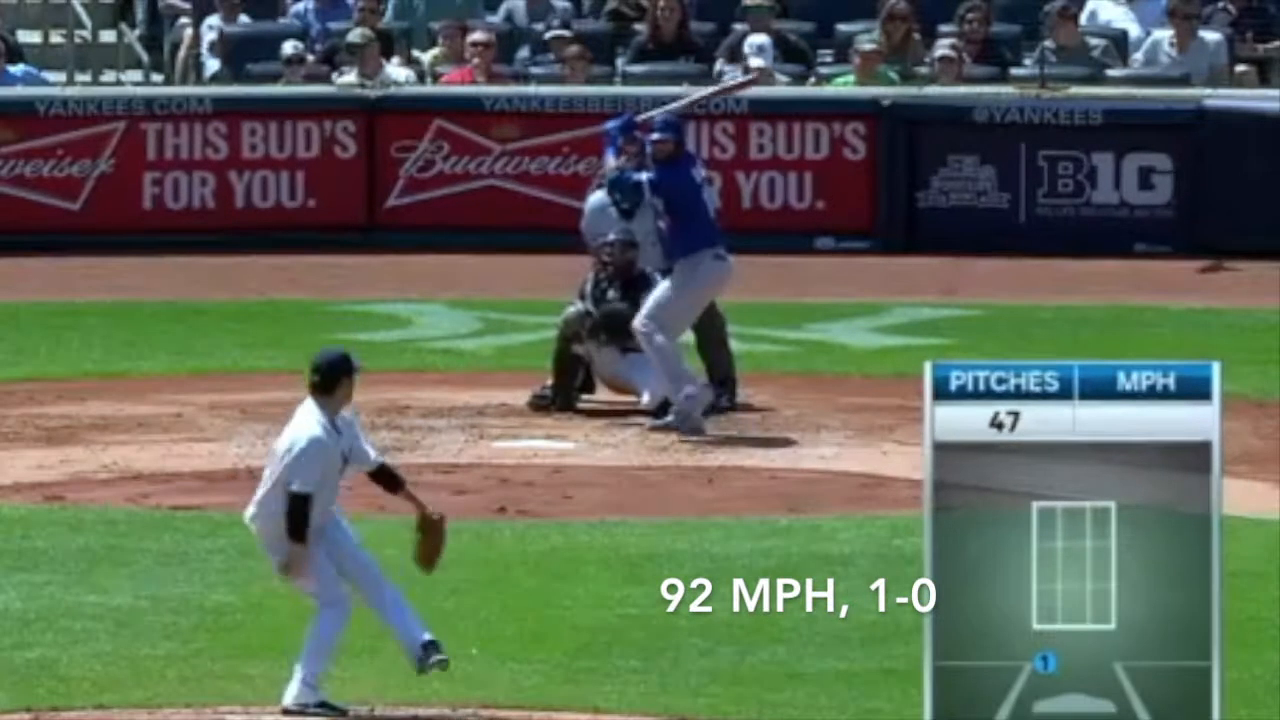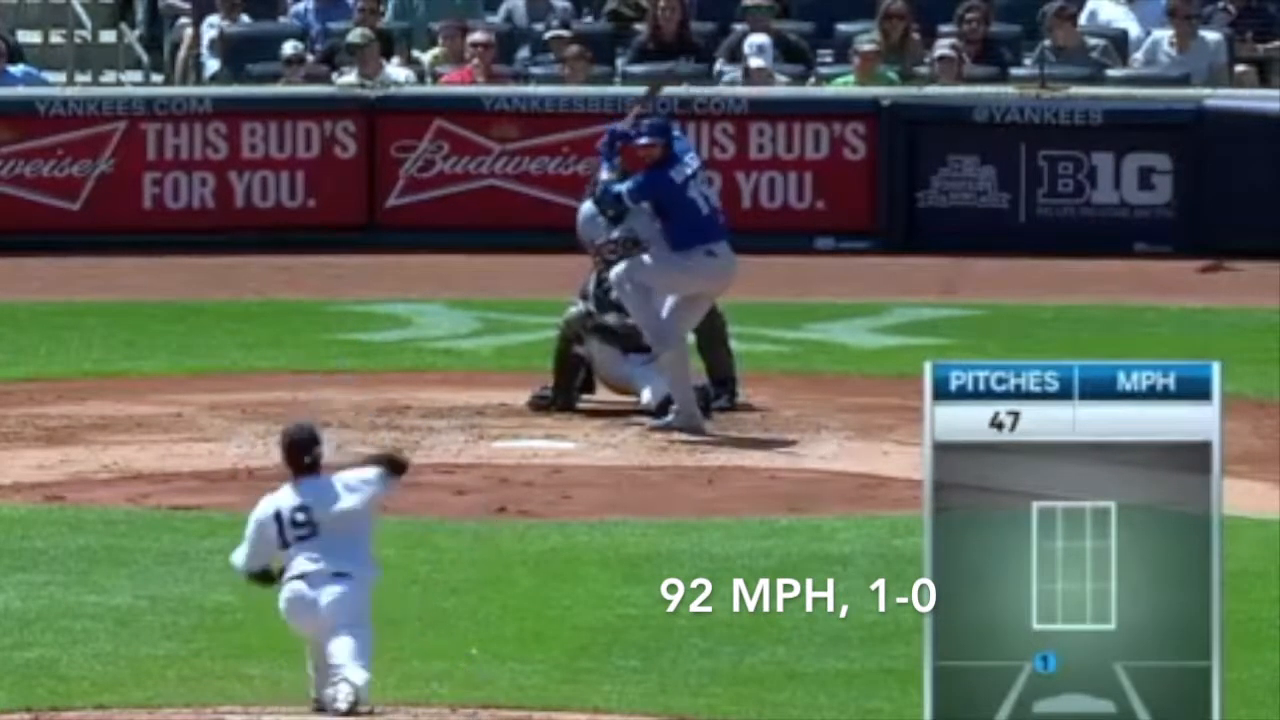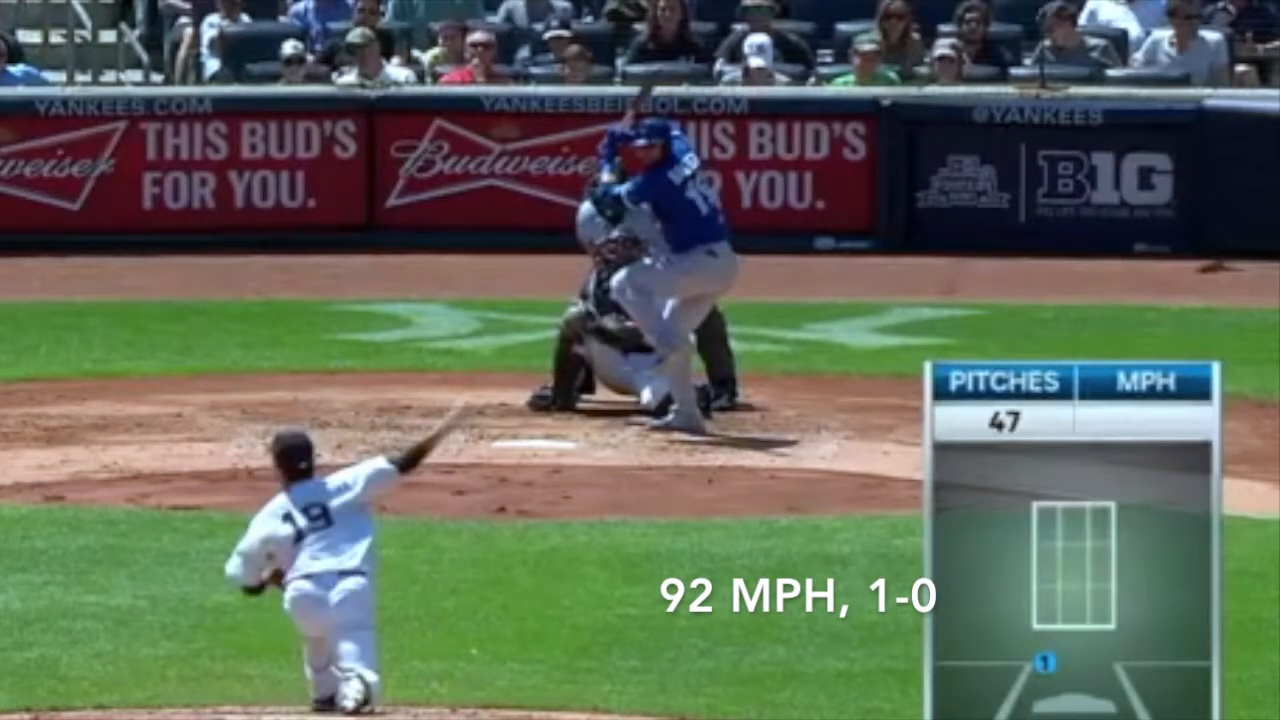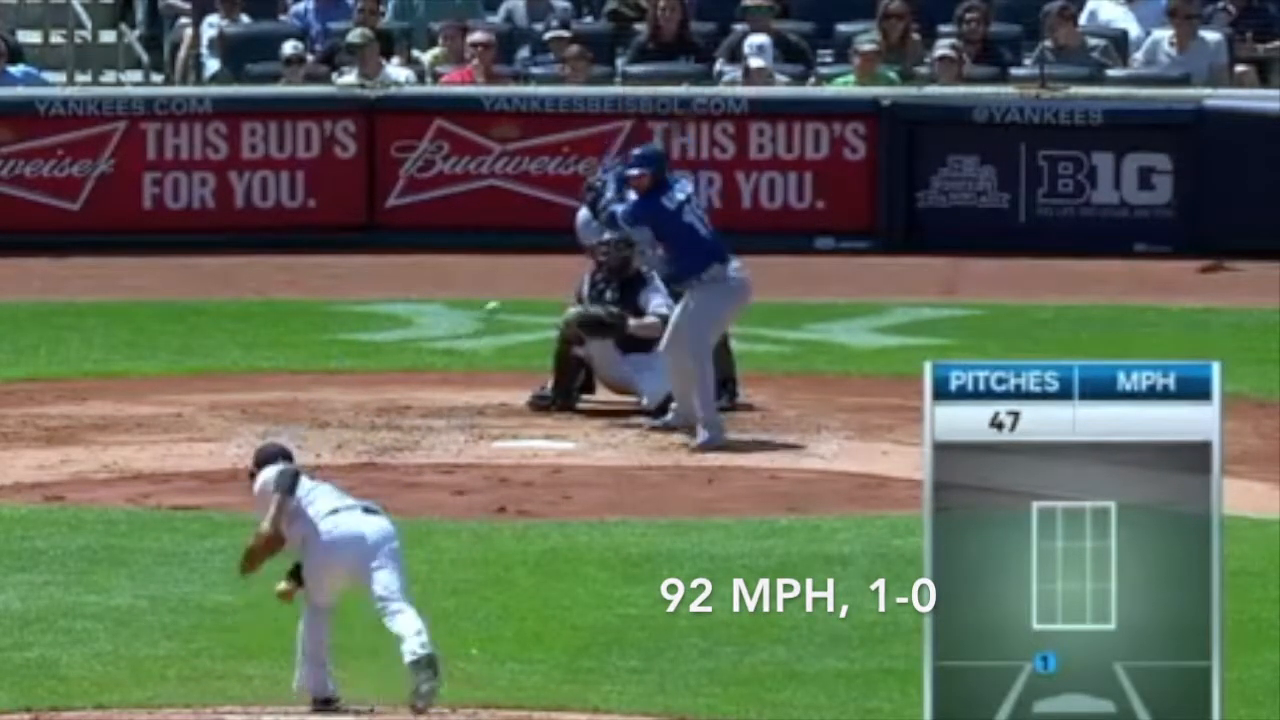
dt=0.5s
person 1, frame 1
left shoulder: (674, 173)
right shoulder: (682, 163)
left elbow: (619, 182)
left hip: (703, 265)
right hip: (700, 265)
left knee: (646, 326)
right knee: (660, 332)
left ankle: (692, 393)
right ankle: (685, 413)
person 1, frame 2
left shoulder: (654, 179)
right shoulder: (686, 152)
left elbow: (605, 197)
right elbow: (673, 133)
left wrist: (607, 160)
right wrist: (629, 134)
left hip: (701, 262)
right hip: (718, 262)
left knee: (622, 275)
right knee: (670, 332)
left ankle: (660, 343)
right ankle: (687, 414)
person 1, frame 3
left shoulder: (653, 180)
right shoulder: (685, 152)
left elbow: (607, 199)
right elbow: (670, 128)
left wrist: (608, 160)
right wrist: (630, 132)
left hip: (702, 260)
right hip: (721, 261)
left knee: (623, 283)
right knee: (672, 331)
left ankle: (670, 345)
right ankle: (685, 413)
person 1, frame 4
left shoulder: (648, 206)
right shoulder: (679, 185)
left elbow: (612, 217)
left wrist: (614, 187)
left hip: (720, 283)
right hip: (702, 284)
left knee: (696, 348)
right knee: (672, 349)
left ankle: (711, 429)
right ankle: (684, 413)
person 2, frame 1
left shoulder: (341, 423)
right shoulder: (312, 435)
left elbow: (374, 466)
right elbow: (299, 498)
left wrist: (418, 502)
right wrist: (298, 551)
left hip: (319, 518)
right hip: (281, 529)
left knee: (369, 577)
right knee: (336, 604)
left ankle: (421, 646)
person 2, frame 2
left shoulder: (267, 509)
right shoulder: (347, 485)
left elbow: (253, 573)
right elbow: (395, 466)
left hip: (297, 599)
right hip: (345, 594)
left knee: (317, 626)
left ankle: (325, 695)
right ankle: (347, 688)
person 2, frame 3
left shoulder: (267, 518)
right shoulder: (350, 480)
left elbow: (245, 580)
right elbow: (401, 462)
left wrist: (275, 573)
right wrist: (442, 429)
left hip: (305, 597)
right hip: (354, 595)
left knee: (317, 627)
left ankle: (326, 694)
right ankle: (360, 687)
person 2, frame 4
left shoulder: (269, 478)
right shoulder: (312, 488)
left elbow: (289, 475)
left wrist: (271, 521)
right wrist: (294, 581)
left hip: (334, 532)
right hip: (379, 528)
left knee: (316, 609)
right knee: (393, 602)
left ankle: (321, 692)
right ankle: (419, 655)
person 3, frame 1
left shoulder: (649, 284)
right shoulder: (595, 281)
left hip: (643, 358)
right hip: (610, 362)
left knee: (657, 402)
right knee: (573, 317)
right ankle: (560, 392)
person 3, frame 2
left shoulder: (653, 285)
right shoulder: (597, 280)
left elbow: (664, 334)
left wrist: (631, 326)
left hip: (648, 360)
right hip: (612, 365)
left knee: (660, 401)
right knee: (575, 318)
left ankle: (705, 394)
right ankle: (563, 392)
person 3, frame 3
left shoulder: (651, 283)
right shoulder: (596, 280)
left elbow: (666, 332)
left wrist: (632, 330)
left hip: (648, 362)
right hip: (613, 365)
left knee: (660, 401)
left ankle: (699, 394)
right ankle: (563, 392)
person 3, frame 4
left shoulder: (646, 282)
right shoulder: (592, 281)
left elbow: (662, 324)
left wrist: (627, 324)
left hip: (649, 362)
right hip: (614, 369)
left knee: (662, 400)
right ankle: (563, 391)
